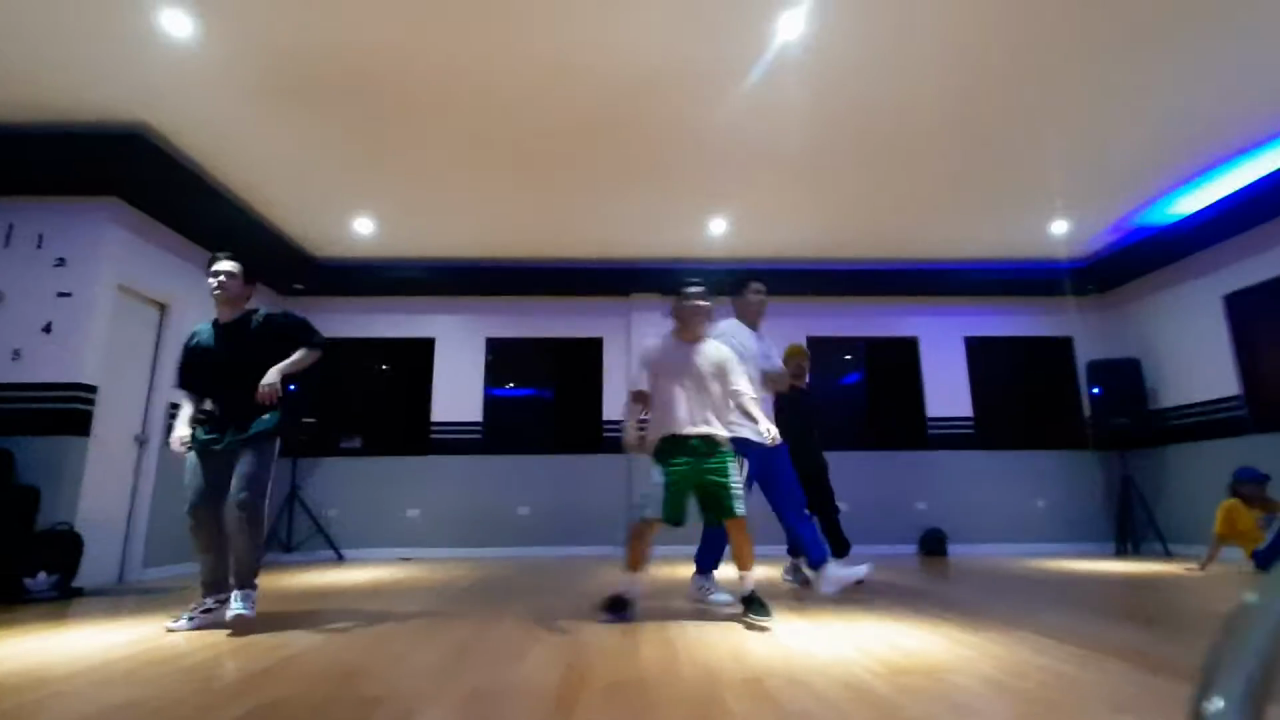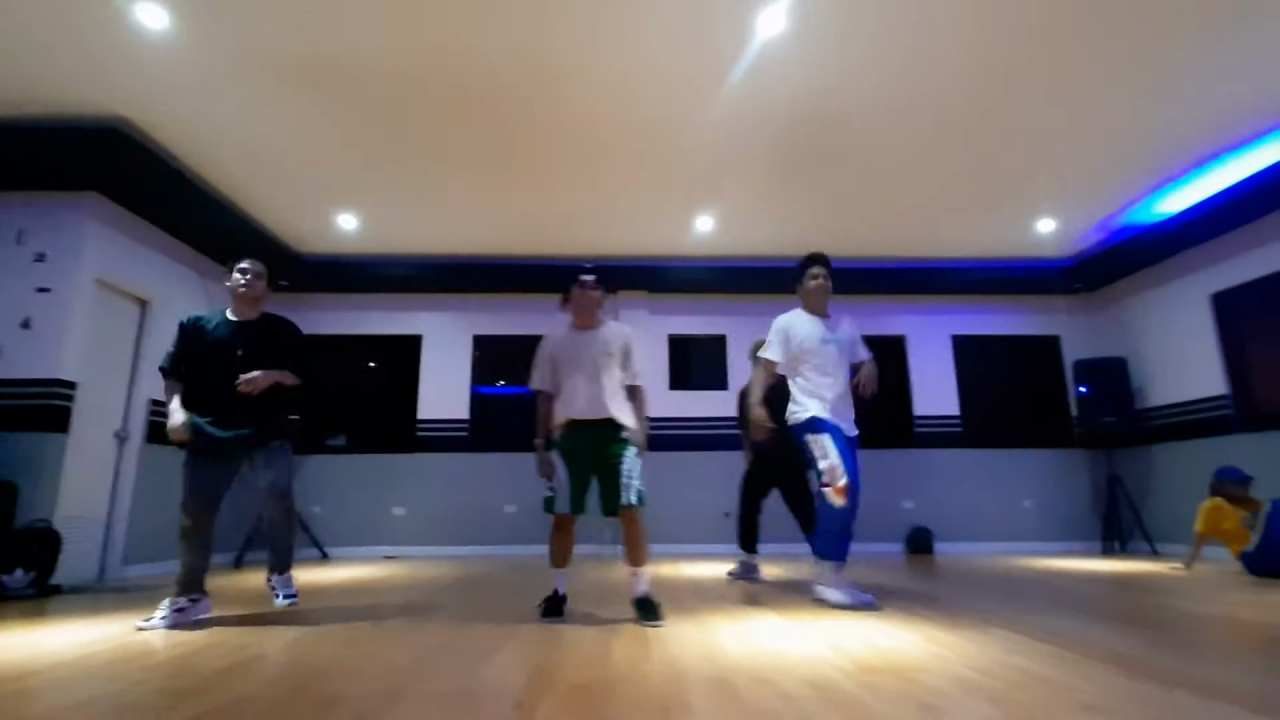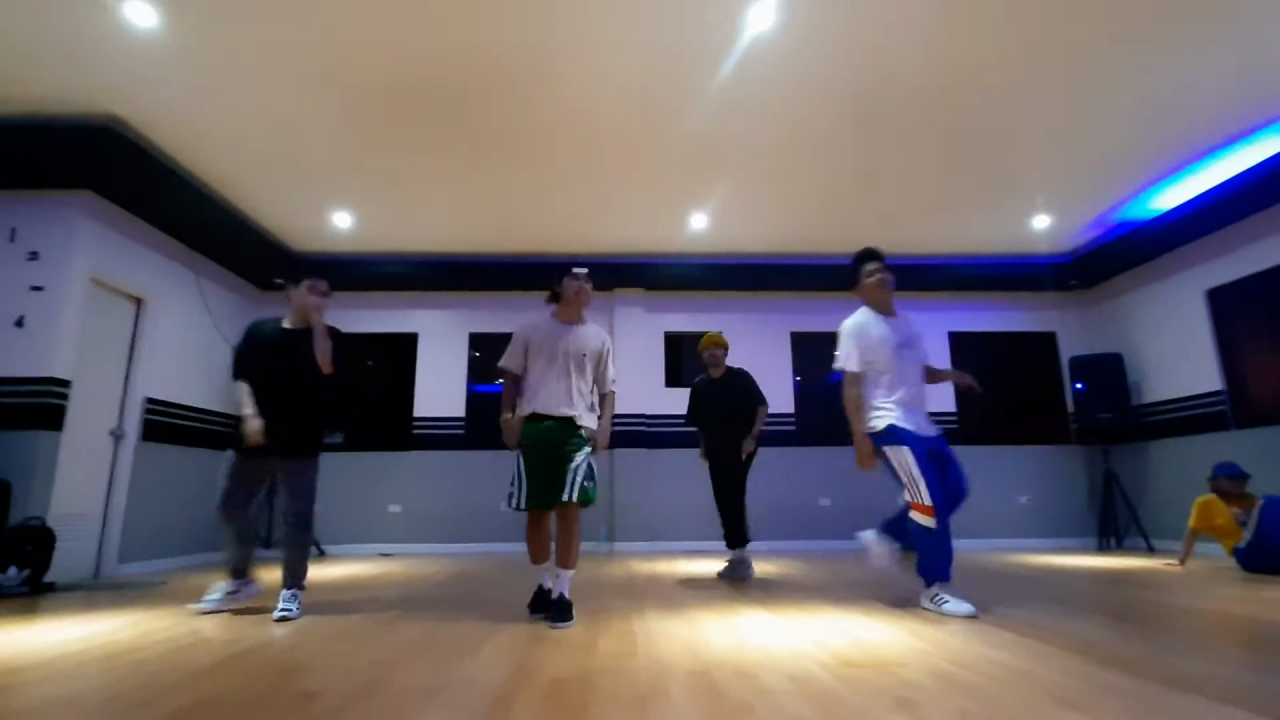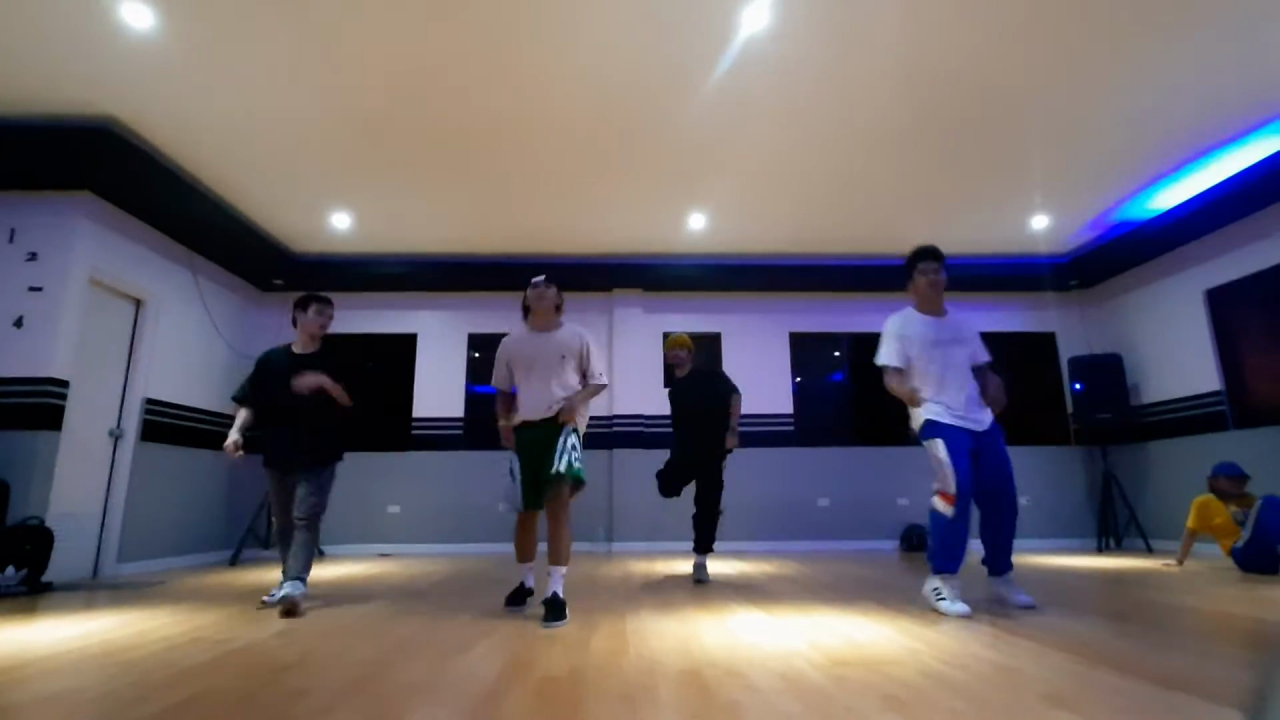
dt=0.4s
person 1, frame 1
left shoulder: (762, 339)
right shoulder: (728, 331)
left elbow: (780, 381)
left wrist: (779, 377)
left hip: (766, 435)
right hip: (739, 434)
left knee: (792, 502)
left ankle: (825, 571)
right ankle: (702, 576)
person 1, frame 2
left shoulder: (844, 326)
right shoulder: (787, 324)
left elbow: (863, 361)
right elbow: (765, 368)
left wrist: (869, 372)
right wrist: (757, 410)
left hip: (845, 422)
right hip: (813, 418)
left knee: (845, 497)
right knee: (842, 483)
left ankle: (832, 578)
right ankle: (828, 570)
person 1, frame 3
left shoulder: (905, 323)
right shoulder: (855, 327)
right elbow: (852, 386)
left wrist: (950, 375)
right wrist: (861, 439)
left hip: (922, 424)
right hip: (893, 427)
left knee: (952, 489)
right knee: (926, 501)
left ankle: (884, 538)
right ankle: (935, 587)
person 1, frame 4
left shoulder: (962, 324)
right shoulder: (899, 325)
left elbow: (982, 367)
right elbow: (891, 376)
left wrist: (994, 387)
right wrist: (912, 395)
left hip: (980, 420)
right hip: (938, 420)
left knee: (1002, 497)
right knee: (955, 489)
left ankle: (1000, 576)
right ankle: (940, 580)
person 2, frame 1
left shoulder: (268, 322)
right shoulder: (199, 340)
left elbow: (313, 346)
right elbow: (191, 390)
left wrist: (281, 369)
right wrist: (183, 423)
left hip: (257, 429)
right hip: (212, 434)
left knee: (245, 503)
right knee: (200, 510)
left ankle: (243, 589)
right ankle: (215, 596)
person 2, frame 2
left shoulder: (282, 330)
right shoulder: (197, 327)
left elbow: (296, 378)
right elbow: (175, 375)
left wrist: (272, 376)
right wrist: (175, 409)
left hip: (266, 434)
right hip: (211, 435)
left knee: (279, 494)
right knee: (195, 514)
left ankle: (279, 575)
right ankle: (190, 596)
person 2, frame 3
left shoulder: (327, 335)
right shoulder: (258, 331)
left elbow: (325, 368)
right elbow: (243, 378)
left wrist: (317, 318)
right wrist: (250, 415)
left hip: (300, 442)
right hip: (256, 437)
left knee: (297, 515)
right knee: (232, 505)
left ankle: (292, 590)
right ankle: (239, 580)
person 2, frame 4
left shoulder: (333, 362)
right shoulder: (271, 360)
left elbow: (348, 402)
right elbow: (250, 401)
left wrist: (325, 382)
right wrist: (236, 431)
left hip: (319, 455)
right hip: (278, 454)
left knee: (306, 515)
right knee: (283, 520)
left ankle: (295, 583)
right ankle: (290, 578)
person 3, frame 1
left shoulder: (721, 353)
right shoulder: (656, 353)
left elbow: (742, 394)
right elbow: (640, 395)
left wrist: (763, 422)
right wrist: (631, 427)
left hip: (713, 445)
right hip: (671, 446)
left knee: (737, 519)
right knee: (648, 521)
left ankle: (749, 592)
right ankle: (626, 593)
person 3, frame 2
left shoulder: (620, 336)
right shoulder: (552, 344)
left elbow: (636, 387)
right elbow: (545, 397)
left wrist: (641, 425)
right wrist: (541, 444)
left hip: (615, 431)
right hip: (570, 433)
left knee: (628, 512)
right knee: (564, 516)
left ankle: (642, 593)
right ankle: (559, 592)
person 3, frame 3
left shoulder: (598, 338)
right shoulder: (529, 331)
left elbow: (606, 388)
right elbow: (512, 375)
left wrist: (605, 424)
right wrist: (509, 415)
left hip: (577, 429)
right hip: (534, 427)
left knee: (568, 511)
right knee: (535, 512)
left ankle: (562, 595)
right ankle: (545, 586)
person 3, frame 4
left shoulder: (578, 338)
right shoulder: (510, 344)
left elbow: (598, 381)
right elbow: (503, 390)
left wrist: (577, 401)
right wrist: (503, 420)
left hip: (564, 427)
right hip: (525, 431)
left knee: (558, 506)
right knee: (527, 513)
left ankle: (555, 593)
right ankle: (526, 583)
person 4, frame 1
left shoulder: (813, 394)
right shoulder: (781, 394)
left hip: (815, 462)
right hip: (793, 463)
left knee: (828, 511)
left ankle: (840, 558)
right ankle: (795, 562)
person 4, frame 2
left shoulder: (789, 387)
right shoulder: (747, 392)
right wrist: (748, 451)
left hip: (789, 460)
right hip: (761, 461)
left knee: (804, 510)
right knee: (748, 508)
right ankle: (749, 562)
person 4, frame 3
left shoulder: (740, 377)
right shoulder: (699, 386)
left elbow: (762, 407)
right elbow: (698, 421)
left wrist: (752, 436)
right wrist: (703, 446)
left hip: (738, 449)
right hip: (716, 452)
left knee: (732, 499)
right knee: (727, 502)
left ankle: (739, 555)
right ankle: (741, 559)
person 4, frame 4
left shoulder: (708, 376)
right shoulder: (674, 390)
left elbow: (735, 396)
left wrist: (732, 430)
right wrist: (677, 449)
left hip: (712, 449)
right hip: (685, 451)
left knee: (708, 505)
right knee: (666, 485)
left ankle: (701, 560)
